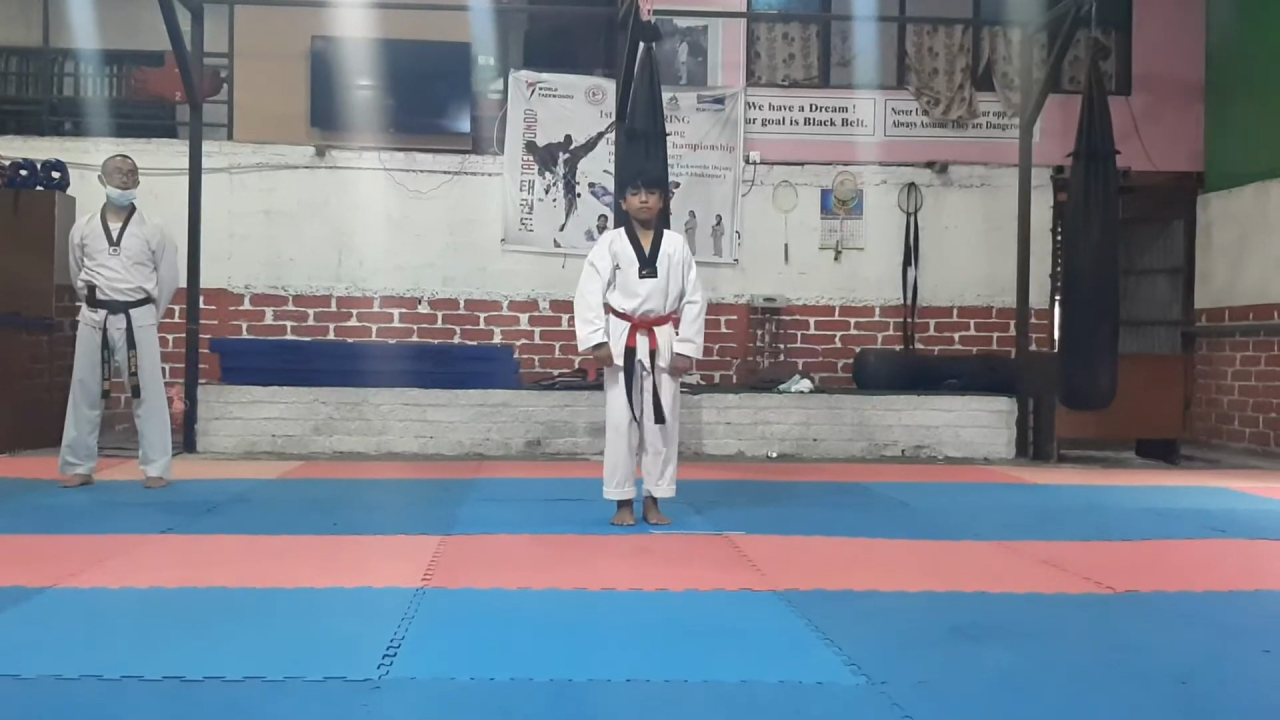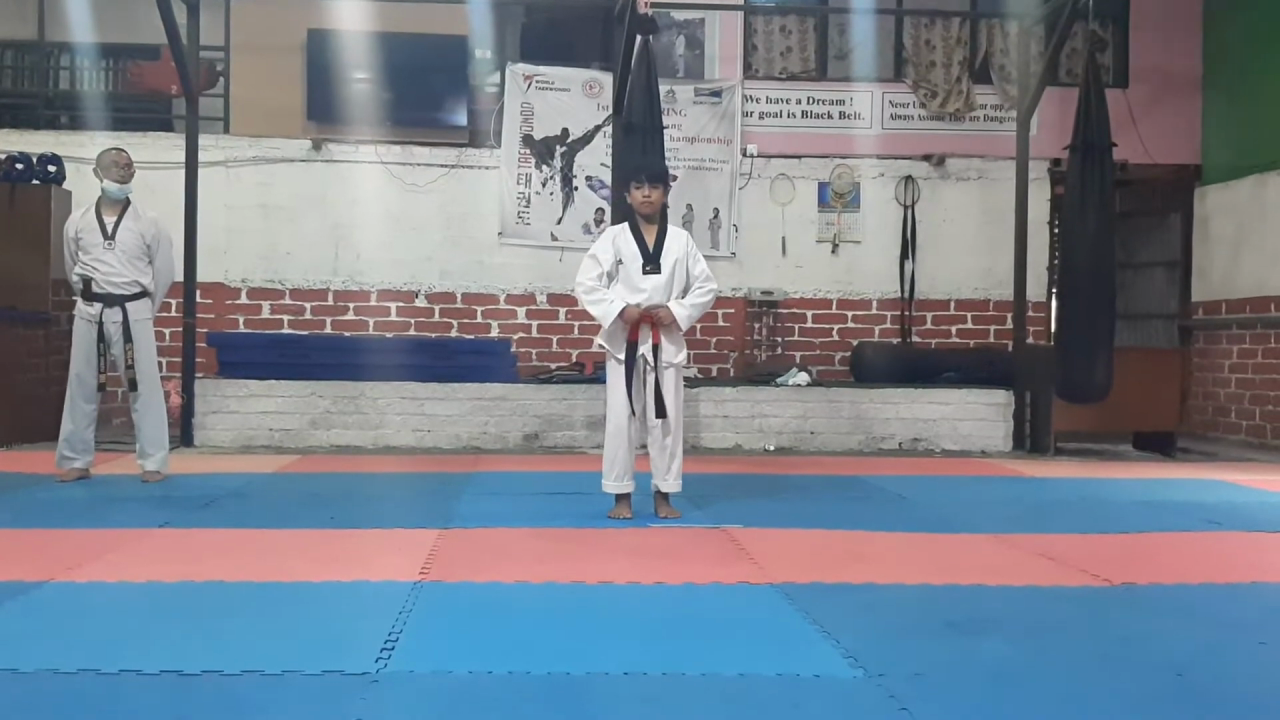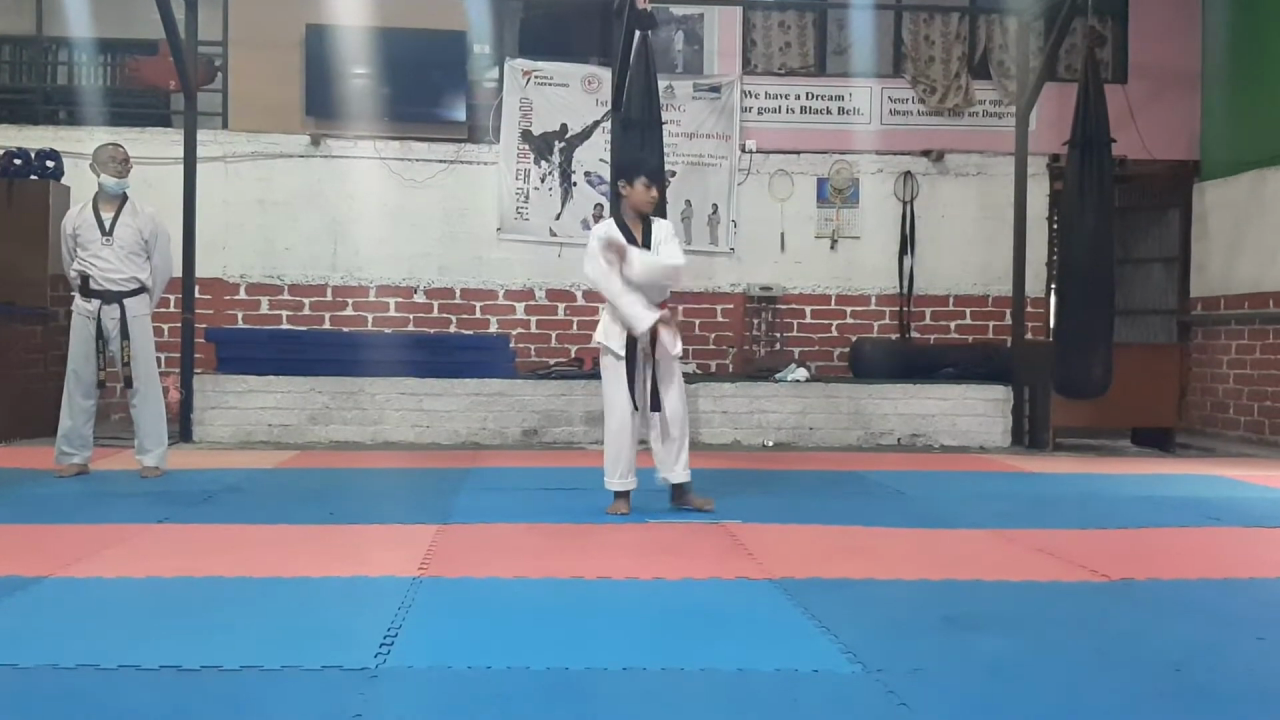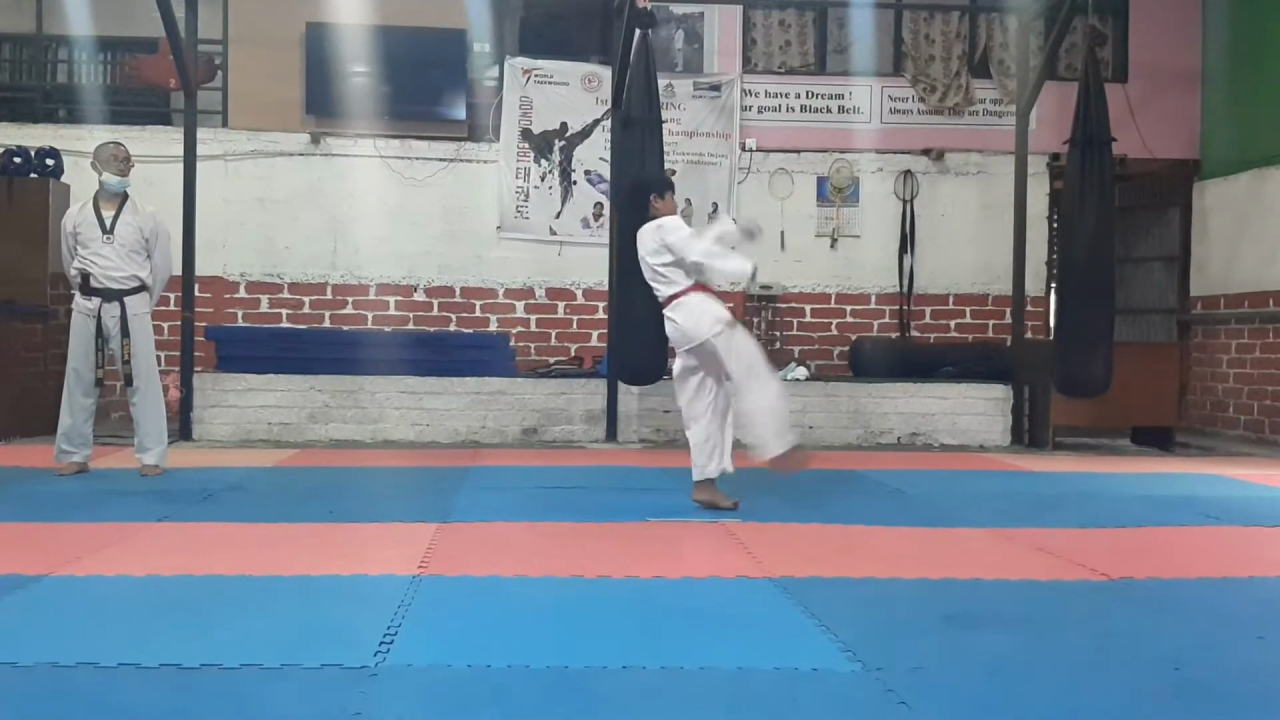
dt=1s
person 1, frame 1
left shoulder: (676, 244)
right shoulder: (611, 243)
left elbow: (693, 300)
right elbow: (589, 295)
left wrist: (687, 348)
right wrist: (597, 341)
left hip: (662, 343)
right hip: (622, 341)
left knee: (661, 424)
right knee: (622, 423)
left ankle: (652, 500)
right ankle: (623, 502)
person 1, frame 2
left shoulder: (680, 239)
right shoulder: (614, 237)
left elbow: (704, 285)
right elbow: (587, 283)
left wrist: (677, 312)
right wrist: (619, 312)
left hip: (666, 341)
right hip: (624, 339)
left knee: (664, 418)
right knee: (620, 417)
left ankle: (663, 494)
right ankle: (621, 496)
person 1, frame 3
left shoulder: (663, 229)
right shoulder: (604, 234)
left elbow: (674, 267)
right elbow: (613, 285)
left wrist: (632, 259)
right wrist: (649, 320)
left hip: (659, 329)
right hip: (622, 330)
left knee: (671, 410)
right knee: (620, 413)
left ankle: (680, 487)
right ankle: (621, 491)
person 1, frame 4
left shoulder: (646, 235)
right shoulder: (669, 226)
left elbow: (699, 244)
right elbow: (703, 255)
left wrist: (735, 230)
right wrist: (745, 270)
left hip: (680, 324)
right hip: (701, 313)
left knee: (704, 406)
right knee: (755, 380)
left ankle: (705, 484)
right ankle: (778, 450)
person 2, frame 1
left shoulder: (152, 229)
right shoulder: (83, 228)
left elbow: (168, 278)
right elbow: (78, 275)
left wrist: (147, 313)
right wrist: (97, 307)
left hip: (137, 320)
right hip: (95, 320)
left knee: (148, 393)
right knee: (85, 393)
left ankle: (156, 468)
right ankle: (79, 466)
person 2, frame 2
left shoulder: (148, 223)
right shoulder: (78, 222)
left elbow: (164, 271)
right elbow: (73, 269)
left wrist: (144, 307)
right wrist: (93, 301)
left hip: (132, 314)
right hip: (90, 314)
left knee: (145, 387)
right knee: (81, 387)
left ankle: (153, 462)
right ankle: (76, 460)
person 2, frame 3
left shoulder: (145, 218)
right shoulder: (75, 218)
left elbow: (162, 267)
right elbow: (70, 265)
left wrist: (142, 302)
right wrist: (90, 297)
left hip: (130, 309)
right hip: (88, 309)
left knee: (143, 383)
right knee: (80, 383)
left ankle: (152, 457)
right ankle: (74, 456)
person 2, frame 4
left shoulder: (146, 217)
right shoulder: (75, 216)
left elbow: (162, 266)
right elbow: (71, 264)
left wrist: (141, 301)
right wrist: (91, 295)
left hip: (131, 308)
right hip: (88, 309)
left knee: (143, 381)
right knee: (80, 382)
left ankle: (152, 456)
right ankle: (74, 454)
